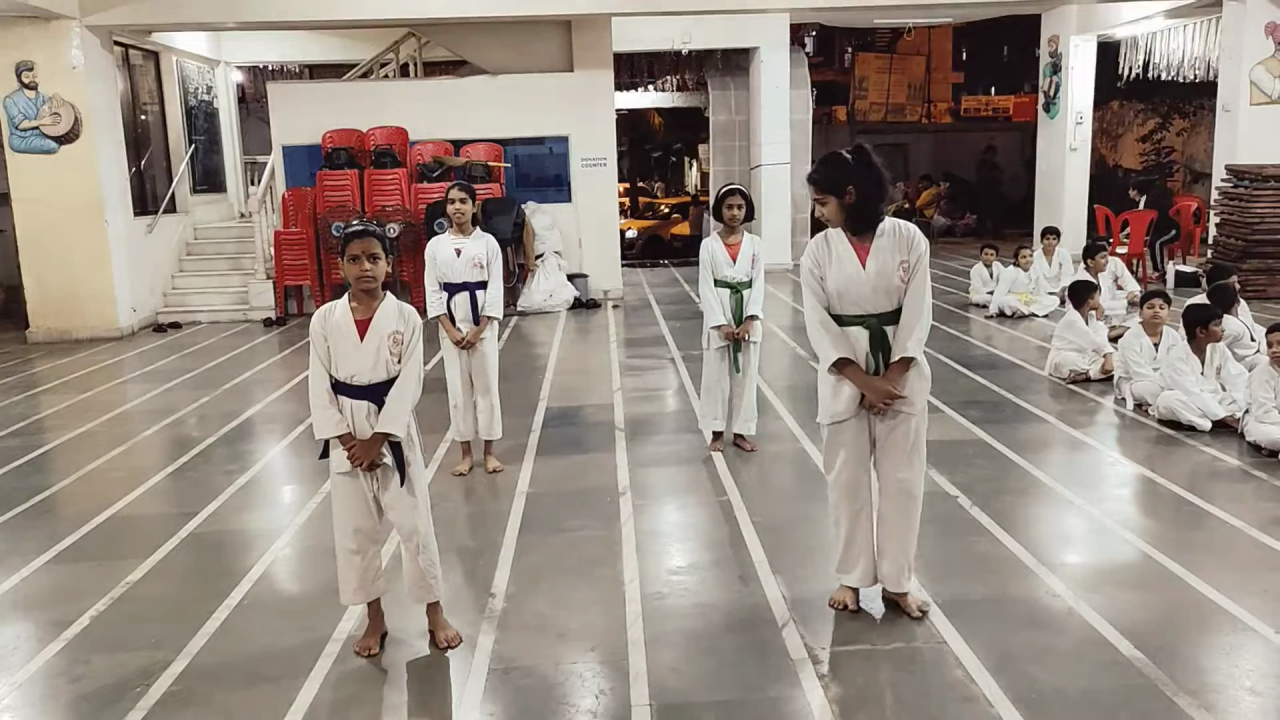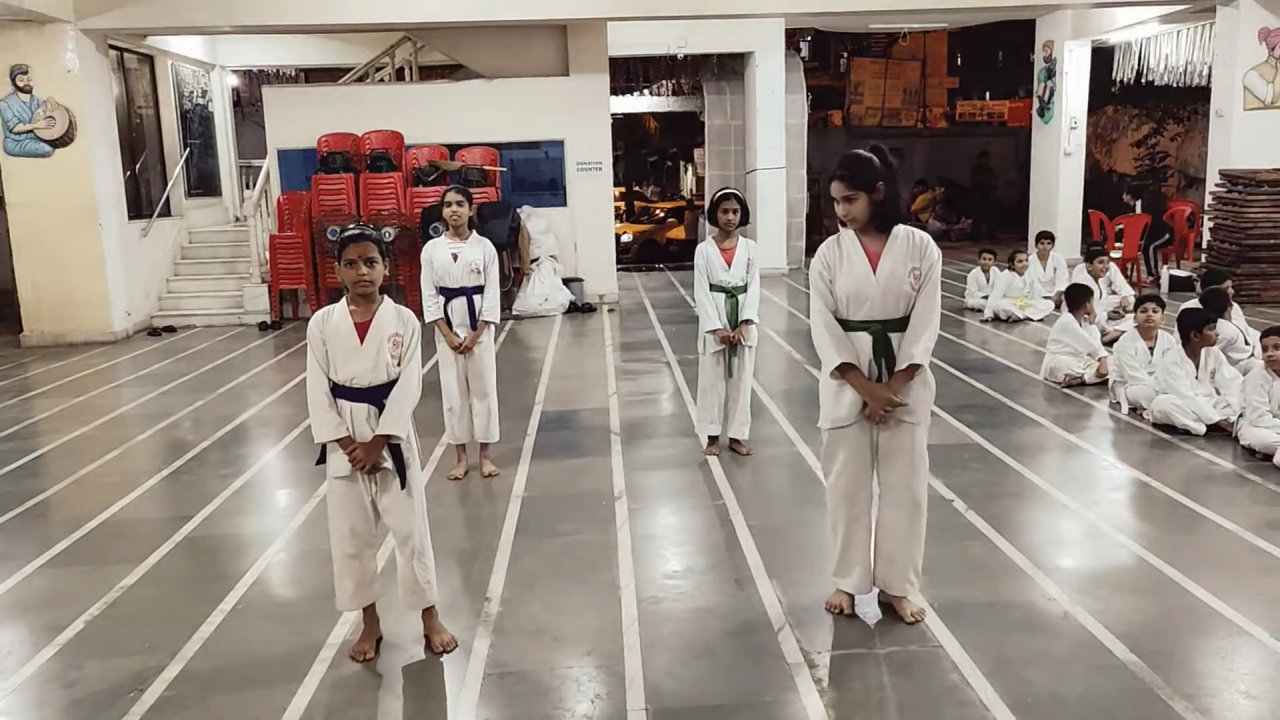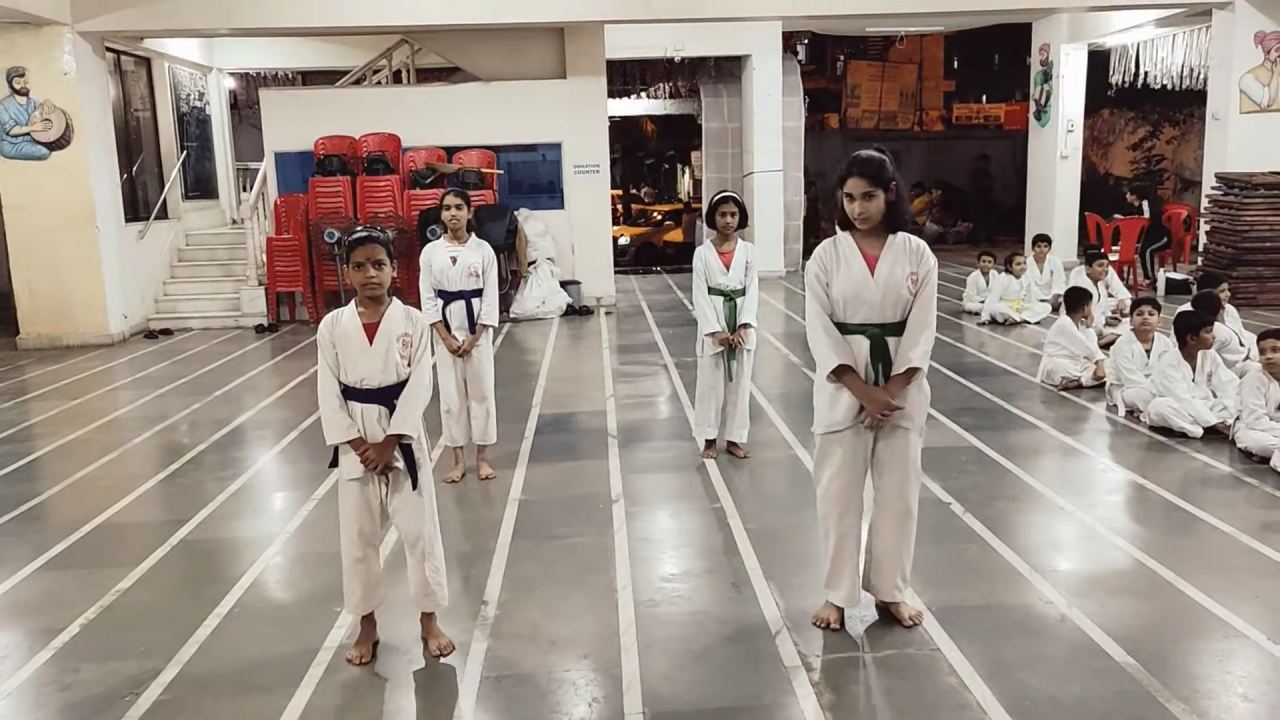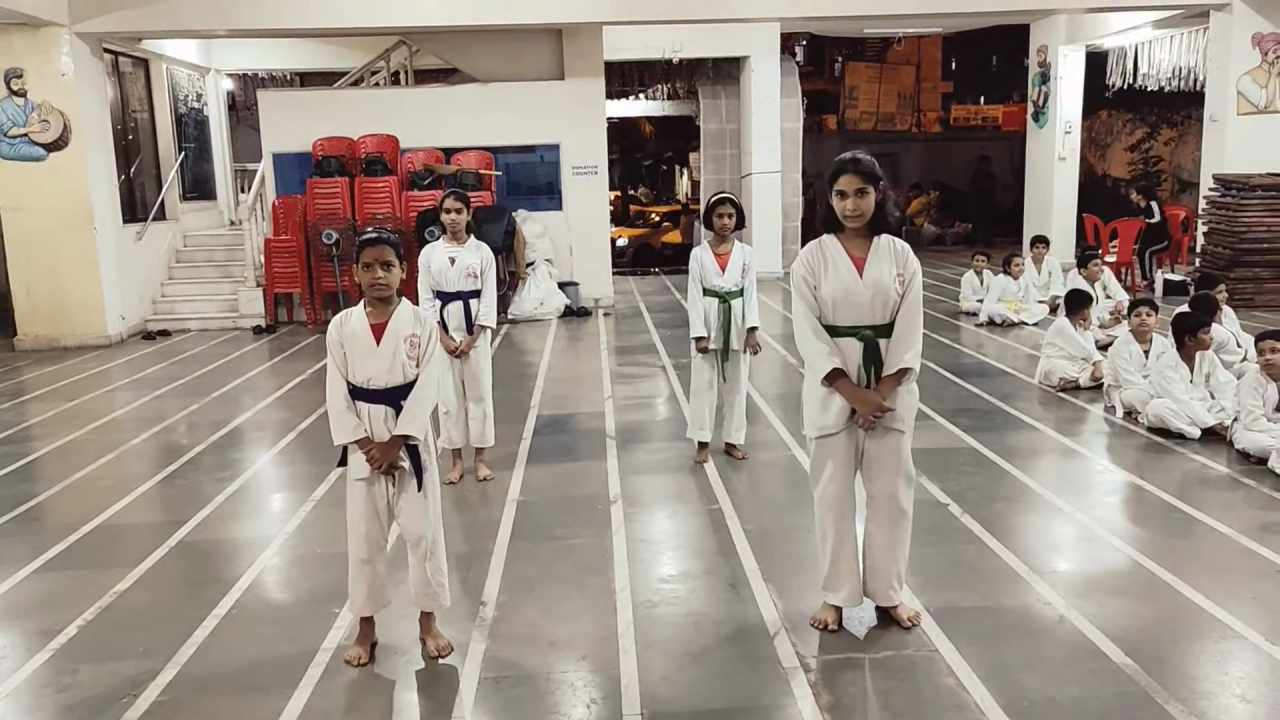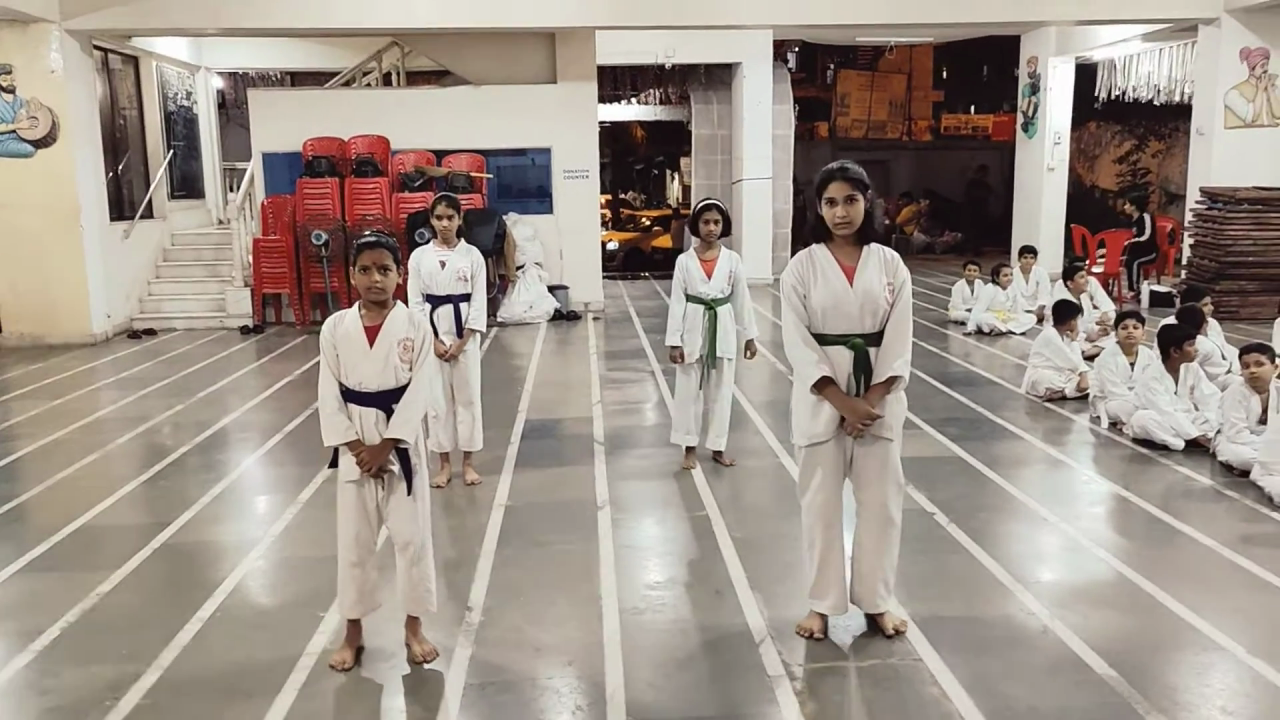
dt=0.3s
person 1, frame 1
left shoulder: (907, 238)
right shoulder: (819, 250)
left elbow: (917, 314)
right elbow: (819, 325)
left wrist: (890, 379)
right wrist: (864, 381)
left hip: (902, 373)
right hip: (844, 376)
left knee: (902, 477)
right knee: (846, 479)
left ankle: (897, 580)
right ankle: (852, 576)
person 1, frame 2
left shoulder: (920, 247)
right shoulder: (830, 252)
left elbow: (925, 323)
right elbow: (824, 327)
left wrist: (892, 387)
right wrist: (866, 388)
left hip: (906, 382)
right hip: (846, 383)
left knee: (905, 485)
right knee: (846, 484)
left ankle: (896, 586)
right ankle: (848, 580)
person 1, frame 3
left shoulder: (916, 253)
right shoulder: (827, 255)
left elbow: (921, 329)
right elbow: (819, 330)
left wrist: (890, 391)
right wrist: (863, 391)
left hip: (901, 387)
right hip: (842, 387)
left knee: (898, 491)
right knee: (837, 491)
left ankle: (890, 590)
right ankle: (837, 594)
person 1, frame 4
left shoulder: (900, 255)
right shoulder: (812, 258)
left elbow: (910, 330)
right elbow: (809, 333)
left wrist: (882, 392)
right wrist: (854, 393)
left hip: (890, 388)
right hip: (832, 389)
left knee: (892, 491)
right knee: (832, 494)
left ankle: (888, 592)
right ankle: (836, 594)
person 1, frame 5
left shoulder: (889, 263)
right shoulder: (802, 266)
left elbow: (899, 337)
right elbow: (798, 342)
left wrist: (872, 400)
right wrist: (843, 402)
left hip: (879, 396)
right hip: (821, 397)
left knee: (881, 498)
right knee: (820, 501)
left ankle: (876, 600)
right ankle: (822, 602)
person 2, frame 1
left shoulder: (405, 317)
right shoulder: (325, 320)
left elbow: (408, 385)
right elbow: (320, 386)
left wrist: (377, 440)
right wrist: (346, 440)
left hip: (393, 435)
right hip: (346, 441)
left knee: (415, 526)
right knee: (354, 534)
left ankle: (434, 611)
right ankle: (375, 618)
person 2, frame 2
left shoulder: (404, 321)
right shoulder: (323, 324)
left elbow: (408, 388)
right elbow: (318, 390)
left wrist: (378, 442)
right wrist: (347, 443)
left hip: (393, 438)
right hip: (345, 443)
left knee: (411, 530)
right knee: (350, 537)
left ankle: (430, 617)
right ankle: (370, 622)
person 2, frame 3
left shoulder: (413, 322)
right shoulder: (332, 326)
left elbow: (419, 388)
right elbow: (329, 393)
left wrist: (390, 443)
right wrist: (358, 444)
left hip: (404, 440)
right hip: (354, 444)
left knee: (420, 532)
right knee: (357, 539)
left ankle: (429, 620)
right ankle: (367, 626)
person 2, frame 4
left shoulder: (421, 322)
right shoulder: (341, 326)
left elbow: (426, 389)
right elbow: (337, 392)
left wrist: (394, 442)
right wrist: (365, 444)
left hip: (411, 440)
right hip: (362, 443)
left knee: (423, 532)
right knee: (364, 538)
left ankle: (428, 621)
right ankle: (366, 627)
person 2, frame 5
left shoulder: (415, 326)
right shoulder: (335, 327)
left elbow: (418, 393)
right elbow: (329, 395)
left wrist: (386, 446)
right wrist: (356, 447)
left hip: (401, 443)
right hip: (354, 444)
left knee: (412, 536)
right knee: (354, 540)
left ankle: (413, 626)
right ankle: (353, 631)
person 3, frame 1
left shoulder: (487, 242)
right shoulder: (435, 246)
left elbow: (495, 289)
right elbow: (432, 292)
left wrist: (478, 330)
right wrist: (451, 331)
left hip: (482, 323)
right hip: (450, 326)
left knee: (486, 386)
right knee: (458, 388)
left ankle: (488, 450)
right ankle: (466, 453)
person 3, frame 2
left shoulder: (484, 246)
right shoulder: (431, 249)
left elbow: (492, 293)
right elbow: (429, 296)
left wrist: (475, 335)
right wrist: (449, 335)
left hip: (479, 327)
right hip: (447, 330)
left knee: (483, 389)
right knee: (453, 392)
left ankle: (484, 454)
right ankle: (461, 457)
person 3, frame 3
left shoulder: (483, 250)
right shoulder: (430, 252)
left elbow: (490, 296)
right elbow: (428, 298)
left wrist: (474, 338)
right wrist: (447, 338)
left hip: (478, 330)
right hip: (446, 333)
left knee: (482, 391)
right knee: (451, 394)
left ankle: (482, 456)
right ankle: (458, 459)
person 3, frame 4
left shoulder: (481, 251)
right shoulder: (429, 253)
left elbow: (488, 298)
right elbow: (426, 299)
left wrist: (471, 339)
right wrist: (444, 339)
left hip: (475, 332)
right hip: (442, 334)
left knee: (479, 393)
right knee: (449, 396)
left ankle: (480, 459)
right ankle: (456, 461)
person 3, frame 5
left shoulder: (472, 255)
right shoulder: (419, 256)
left elbow: (479, 302)
right elbow: (415, 302)
left wrist: (461, 342)
right wrist: (434, 342)
left hip: (464, 336)
right hip: (432, 337)
left knee: (468, 397)
right knee: (437, 398)
left ankle: (468, 462)
right ankle: (444, 464)
person 4, frame 1
left shoulder: (754, 243)
right shoulder: (709, 245)
left elbow: (758, 283)
right elbow: (706, 287)
left wrist: (750, 319)
right wrist: (721, 324)
left hip: (747, 317)
right hip: (718, 318)
left knee: (746, 376)
right knee: (716, 375)
left ankle: (740, 431)
right ankle: (717, 432)
person 4, frame 2
left shoulder: (749, 248)
right shoulder: (704, 250)
left elbow: (753, 288)
right elbow: (701, 292)
left wrist: (745, 323)
right wrist: (716, 328)
left hip: (743, 322)
right hip: (714, 323)
left knee: (741, 381)
right knee: (712, 380)
left ankle: (736, 436)
right ankle: (712, 436)
person 4, frame 3
left shoulder: (748, 251)
right shoulder: (702, 253)
left elbow: (752, 290)
right elbow: (700, 295)
left wrist: (744, 326)
right wrist: (716, 330)
left hip: (741, 326)
right hip: (712, 326)
left knee: (740, 384)
right knee: (710, 383)
left ankle: (734, 439)
right ankle: (710, 439)
person 4, frame 4
left shoulder: (745, 252)
right shoulder: (699, 254)
left elbow: (750, 292)
right elbow: (695, 295)
left wrist: (751, 329)
right wrist: (699, 334)
left hip: (738, 326)
right hip: (708, 325)
left knee: (736, 385)
right knee: (704, 385)
left ankle: (732, 439)
right ankle: (702, 442)
person 4, frame 5
left shoulder: (732, 259)
right shoulder: (684, 260)
left elbow: (741, 299)
right elbow: (677, 302)
left wrist: (749, 335)
right wrist: (674, 341)
left hip: (723, 332)
right hip: (693, 331)
left knee: (721, 392)
right knee: (689, 391)
left ankle: (717, 447)
right ankle: (689, 448)
